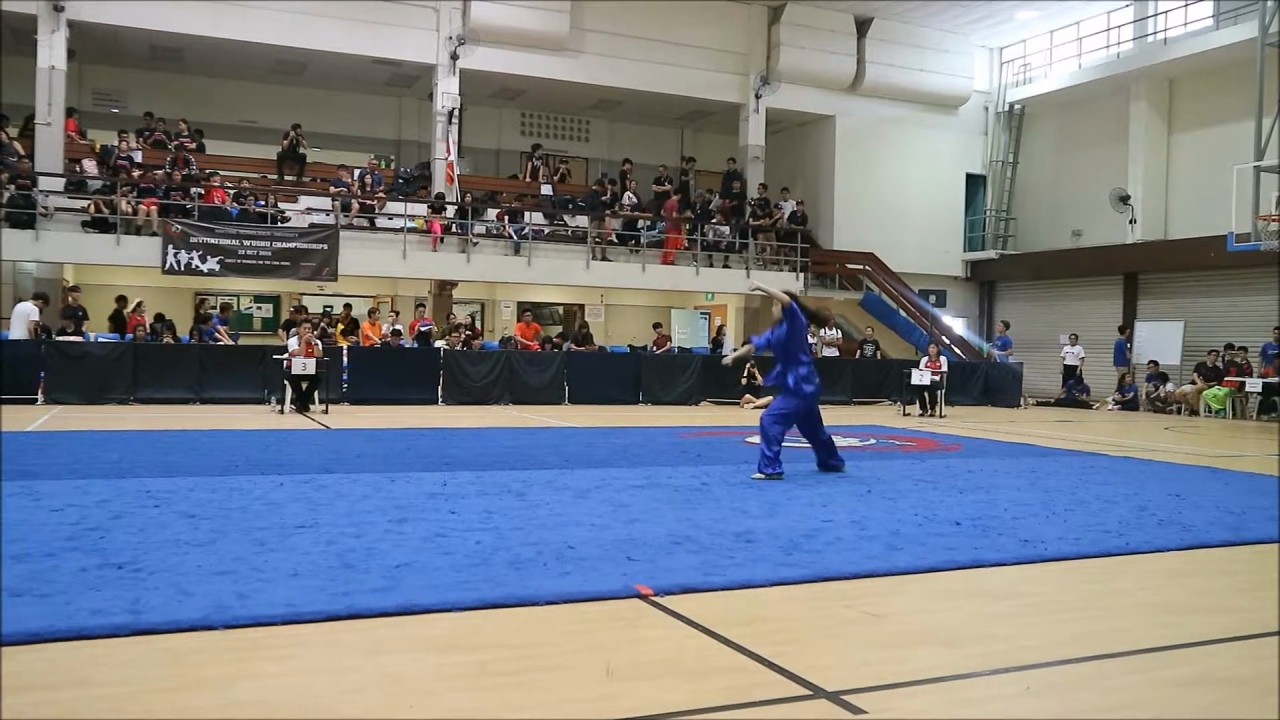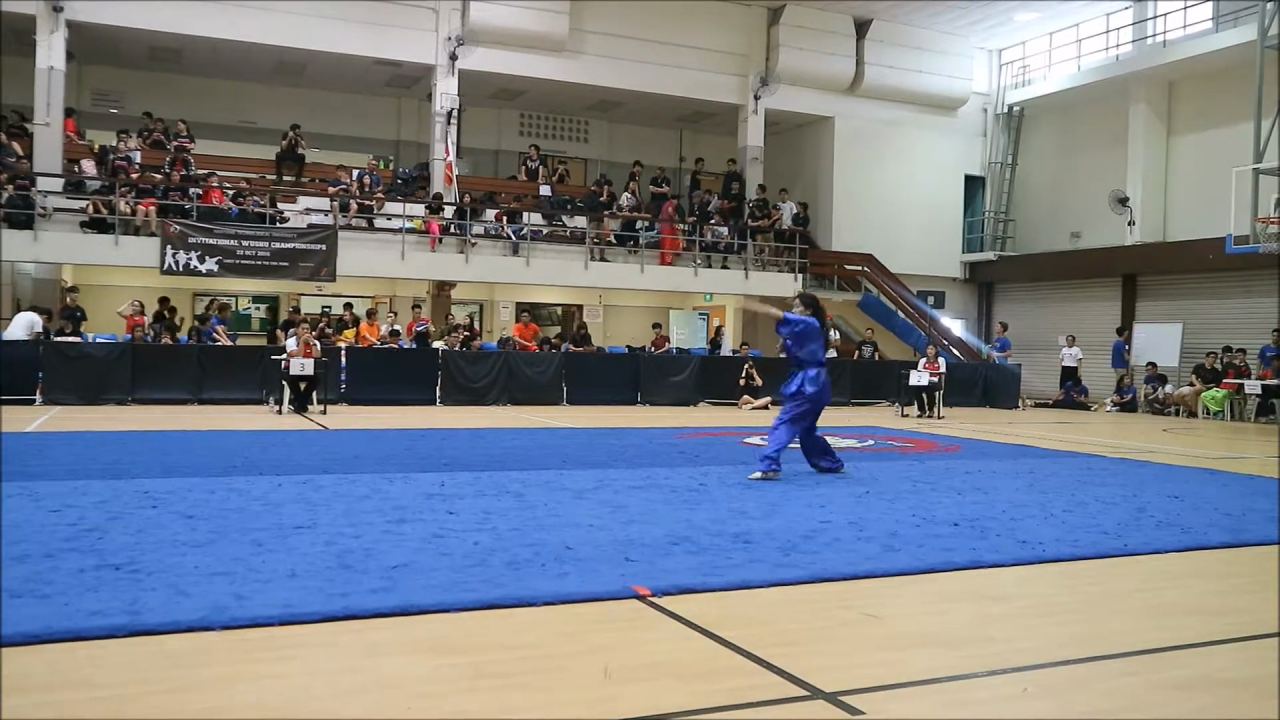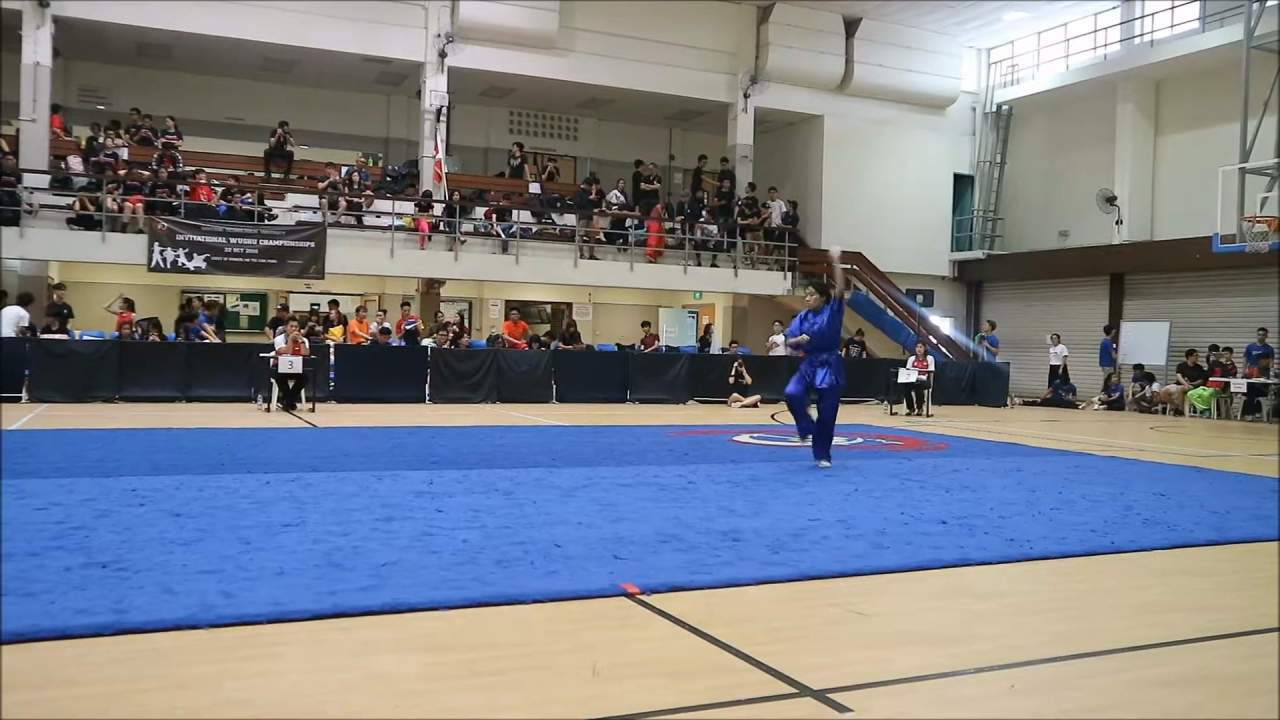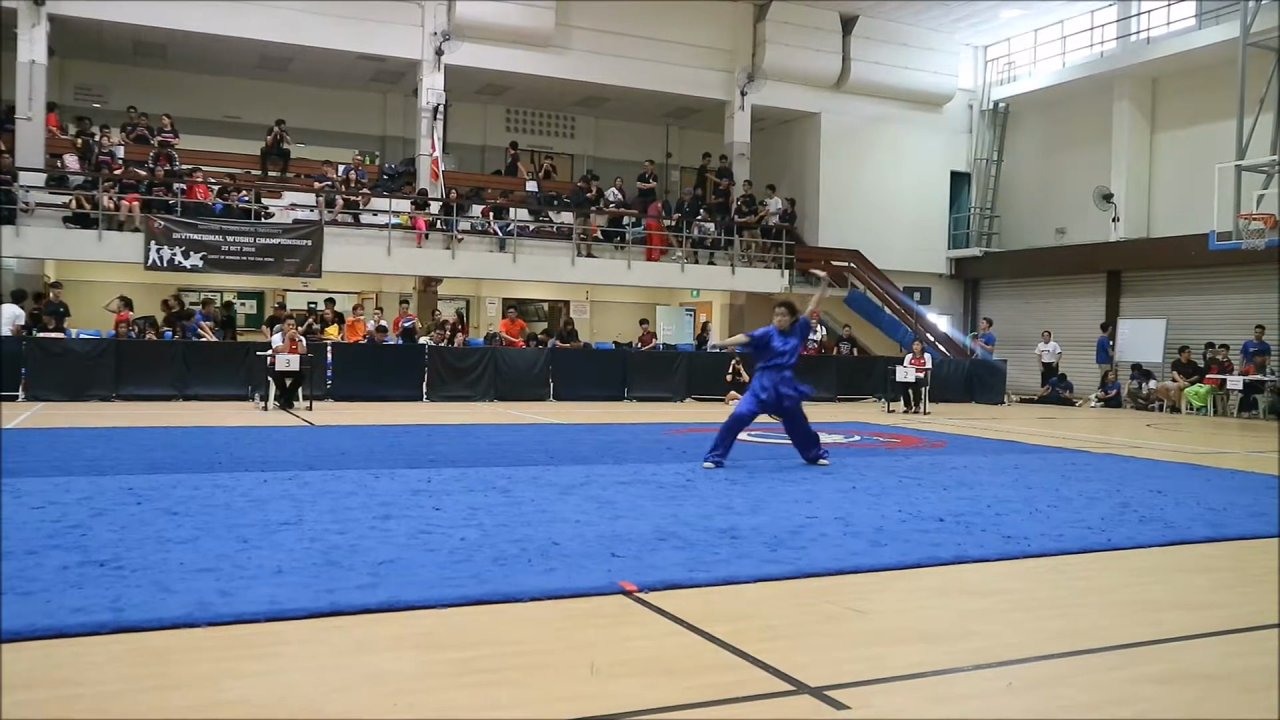
dt=0.7s
person 1, frame 1
left shoulder: (795, 321)
right shoulder: (777, 331)
left elbow: (786, 301)
right elbow: (756, 344)
left wrist: (761, 287)
right wrist: (733, 356)
left hip: (801, 384)
right hip: (797, 383)
left knee: (771, 420)
right knee: (811, 428)
left ankle: (771, 469)
right ankle: (833, 463)
person 1, frame 2
left shoulder: (808, 324)
right shoulder: (809, 326)
left elbow: (778, 315)
left wrist: (753, 306)
left hip: (809, 382)
right hip: (813, 382)
left knee: (784, 423)
right knee: (805, 428)
left ankle: (769, 467)
right ankle: (832, 463)
person 1, frame 3
left shoulder: (832, 311)
right shoulder: (802, 319)
left elbow: (840, 288)
right elbow: (790, 342)
left wrist: (836, 262)
right wrist: (798, 339)
left hip: (829, 367)
right hip: (809, 366)
left knee: (826, 414)
right knee: (792, 395)
left ankle: (823, 455)
right ankle: (807, 428)
person 1, frame 4
left shoulder: (798, 331)
right shoulder: (767, 333)
left elbow: (812, 308)
right elbow: (746, 338)
left wrist: (824, 283)
right wrist: (721, 343)
left hip: (786, 387)
right hip: (762, 385)
left knee: (799, 424)
right knee: (739, 416)
left ankle: (816, 454)
right ankle: (715, 456)
